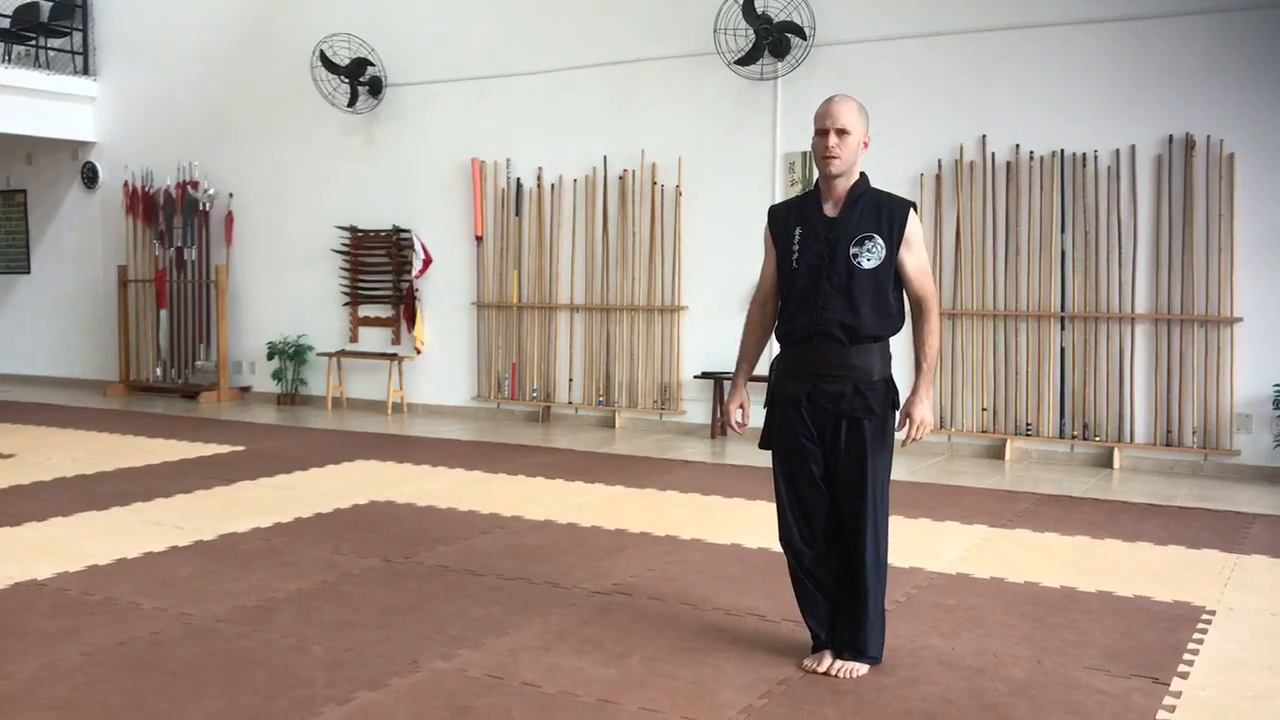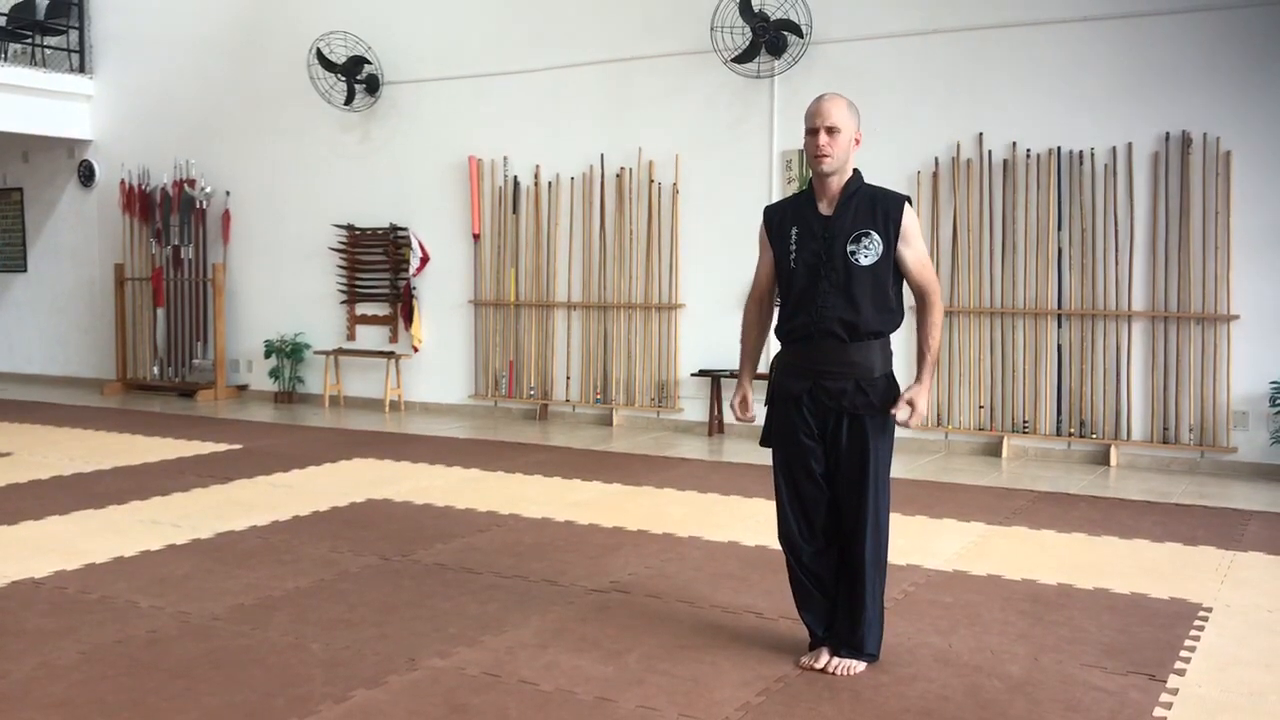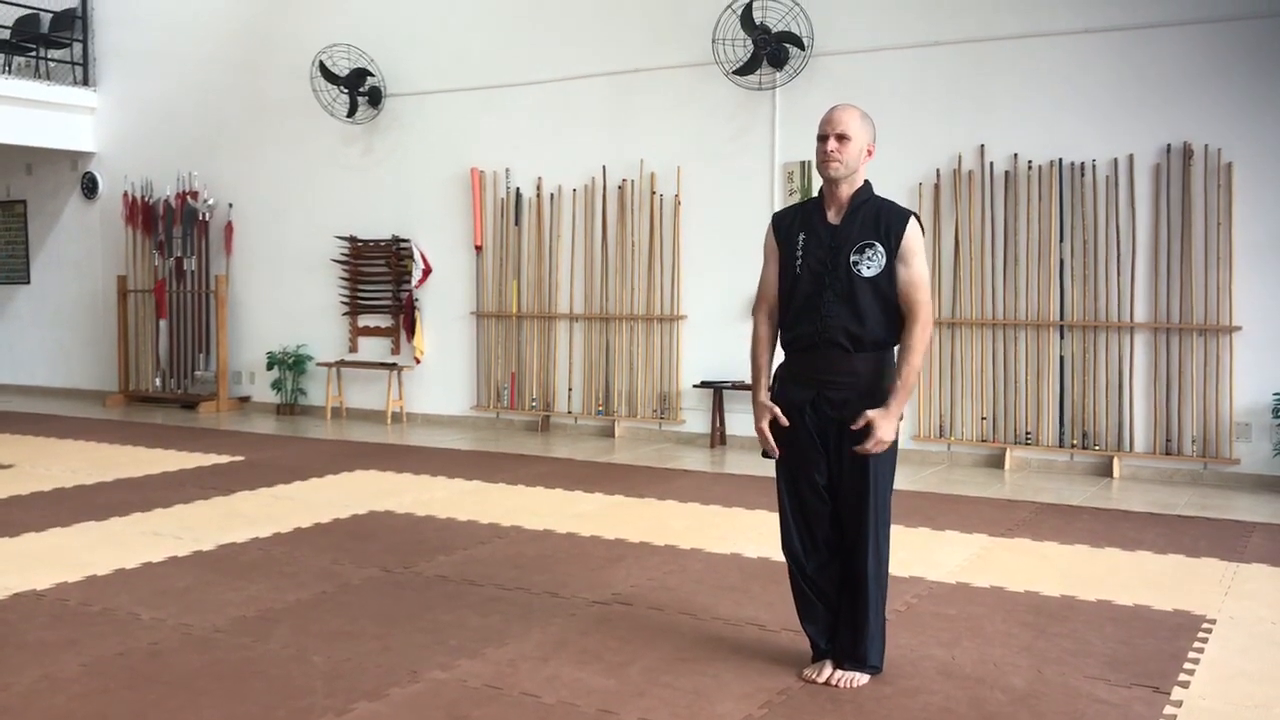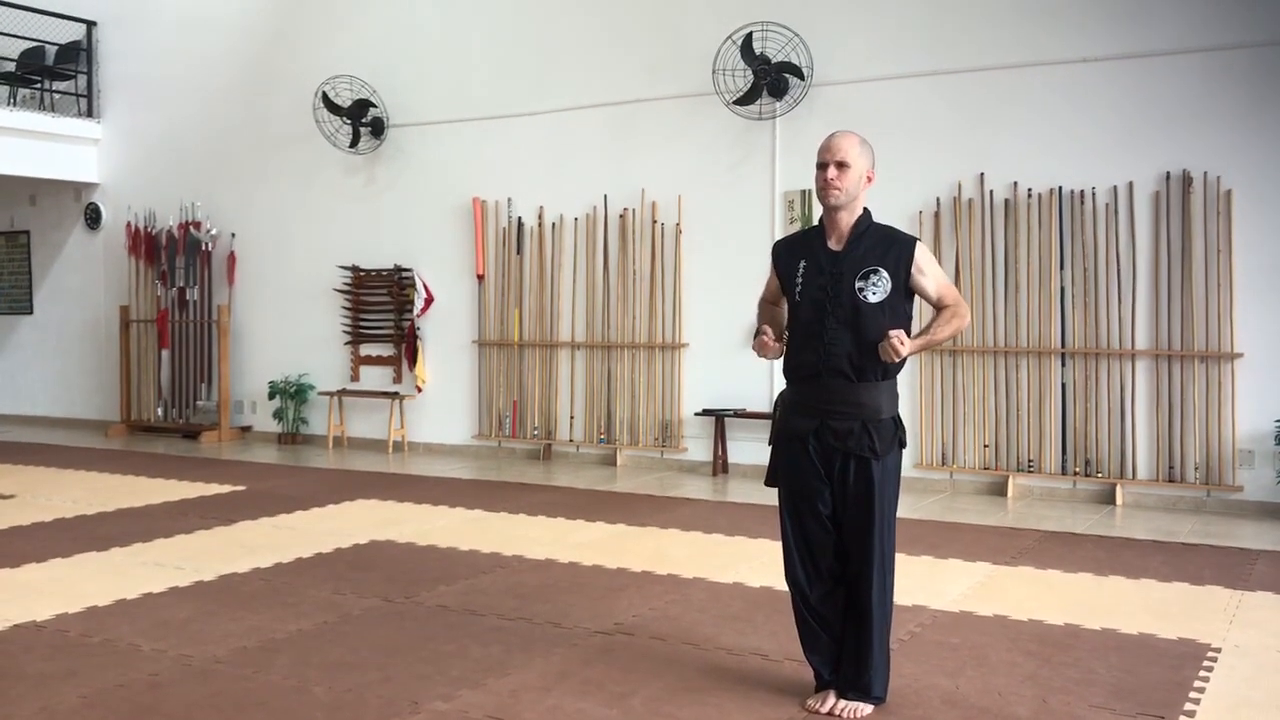
dt=1s
person 1, frame 1
left shoulder: (896, 217)
right shoulder: (784, 220)
left elbow: (926, 305)
right elbow: (765, 305)
left wrist: (923, 391)
right wrist: (740, 382)
left hip: (862, 383)
right hip: (795, 383)
left knee: (860, 520)
right knee: (803, 521)
left ankle: (858, 643)
right ankle: (825, 636)
person 1, frame 2
left shoulder: (891, 211)
right shoulder: (779, 218)
left elbow: (929, 296)
right elbow: (761, 299)
left wrist: (923, 379)
right wrist: (745, 375)
left hip: (862, 381)
right hip: (795, 381)
left knee: (859, 516)
right knee: (802, 518)
left ankle: (855, 640)
right ankle: (821, 633)
person 1, frame 3
left shoulder: (897, 225)
right shoulder: (786, 225)
left elbow: (918, 319)
right elbow: (766, 312)
left wrist: (893, 407)
right wrist: (761, 394)
left hip: (865, 395)
right hip: (798, 394)
left knee: (862, 530)
right knee: (806, 531)
left ankle: (859, 653)
right ankle: (824, 646)
person 1, frame 4
left shoulder: (901, 250)
right shoulder: (789, 252)
left elbow: (955, 309)
left wrist: (914, 344)
right wrist: (768, 334)
left hip: (868, 422)
right hip: (801, 420)
left knee: (867, 558)
right knee: (808, 558)
